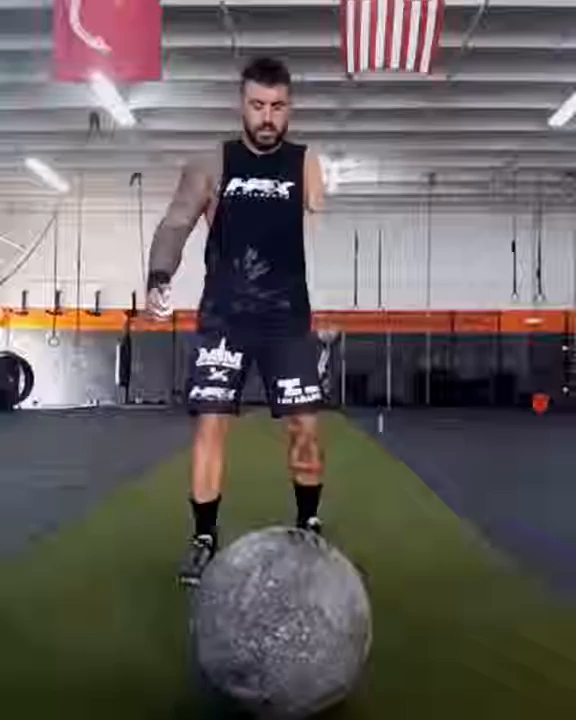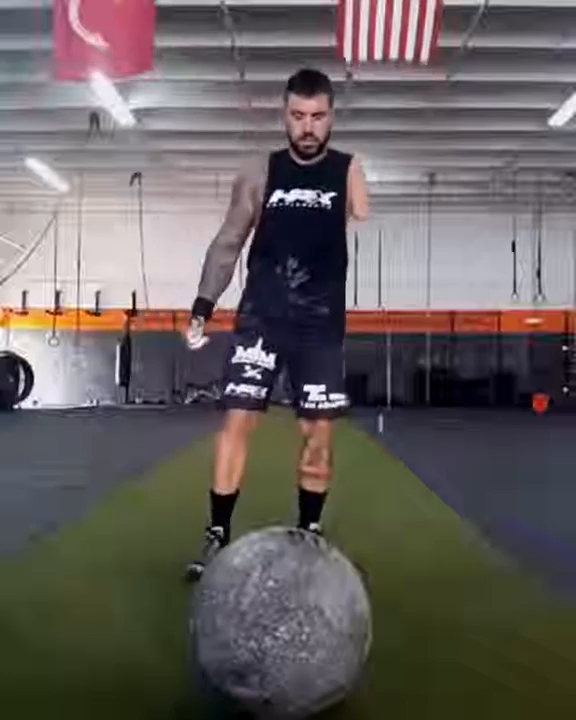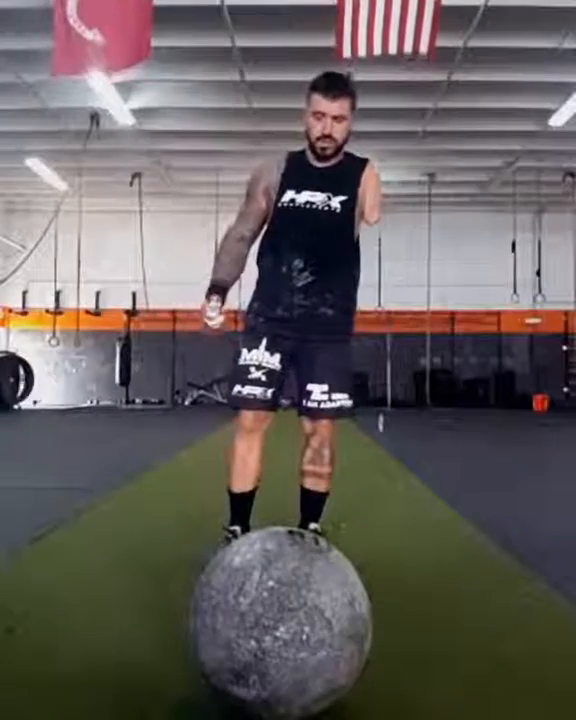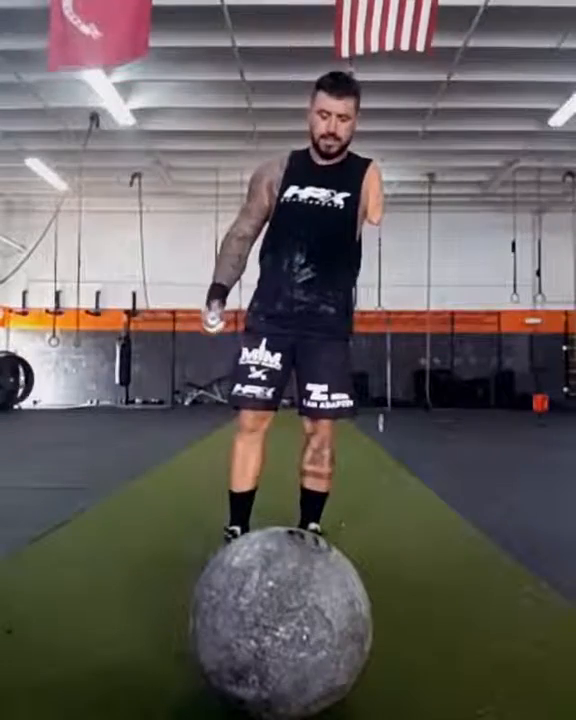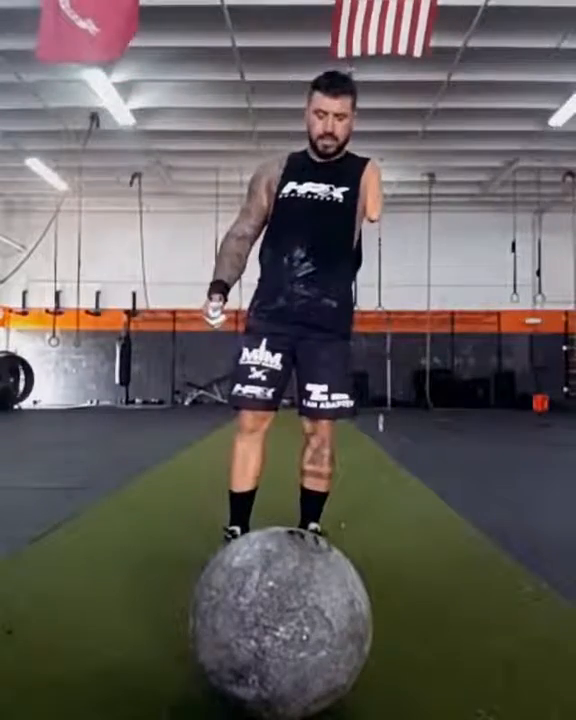
dt=0.4s
person 1, frame 1
left shoulder: (304, 162)
right shoulder: (212, 163)
right elbow: (176, 224)
right wrist: (158, 277)
left hip: (287, 317)
right hip: (223, 315)
left knee: (304, 426)
right knee: (210, 424)
left ankle: (309, 527)
right ankle: (204, 538)
person 1, frame 2
left shoulder: (350, 172)
right shoulder: (260, 173)
right elbow: (228, 241)
right wrist: (203, 305)
left hip: (322, 323)
right hip: (261, 317)
left knee: (318, 431)
right knee: (236, 423)
left ankle: (308, 533)
right ankle: (217, 533)
person 1, frame 3
left shoulder: (363, 176)
right shoulder: (273, 173)
right elbow: (241, 234)
right wrist: (217, 289)
left hip: (328, 326)
right hip: (269, 317)
left knee: (320, 430)
right knee: (250, 421)
left ankle: (309, 533)
right ankle: (237, 533)
person 1, frame 4
left shoulder: (366, 175)
right shoulder: (276, 171)
right elbow: (242, 233)
right wrist: (218, 291)
left hip: (328, 325)
right hip: (269, 317)
left knee: (320, 429)
right knee: (251, 420)
left ankle: (309, 533)
right ankle: (237, 532)
person 1, frame 5
left shoulder: (364, 173)
right shoulder: (275, 171)
right elbow: (242, 233)
right wrist: (219, 287)
left hip: (328, 324)
right hip: (269, 317)
left knee: (320, 429)
right knee: (251, 421)
left ankle: (309, 533)
right ankle: (237, 532)
